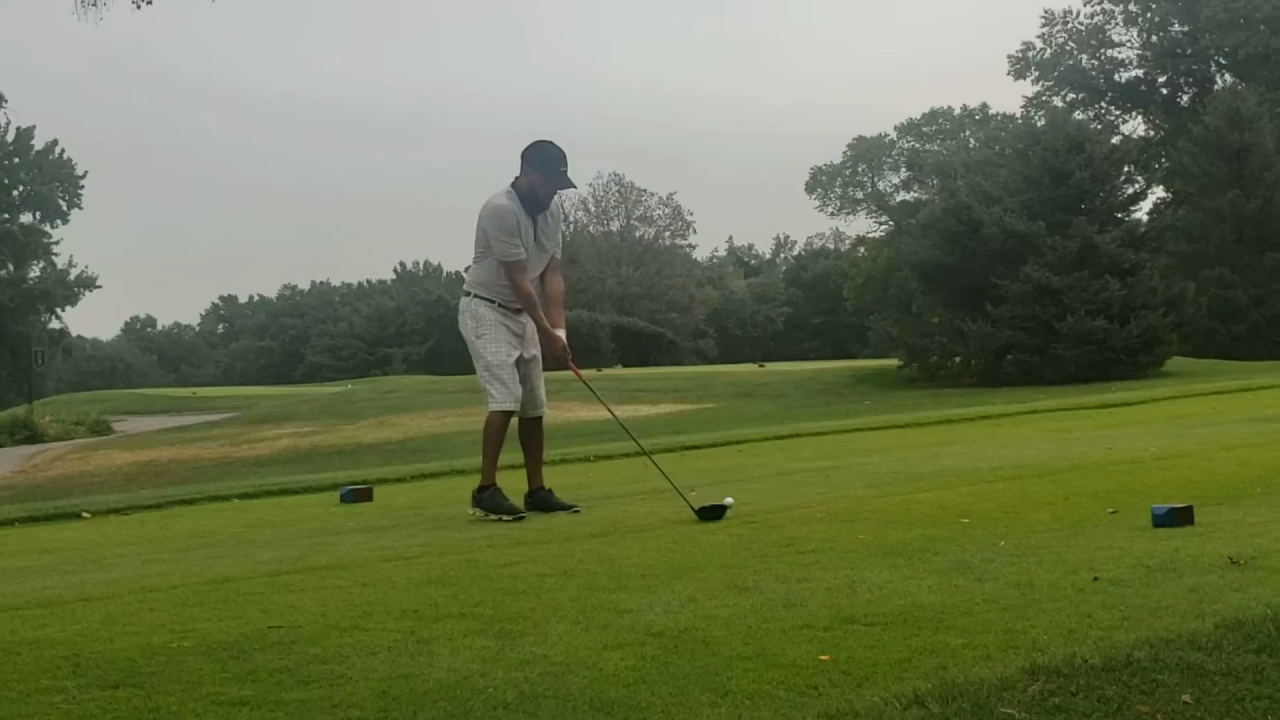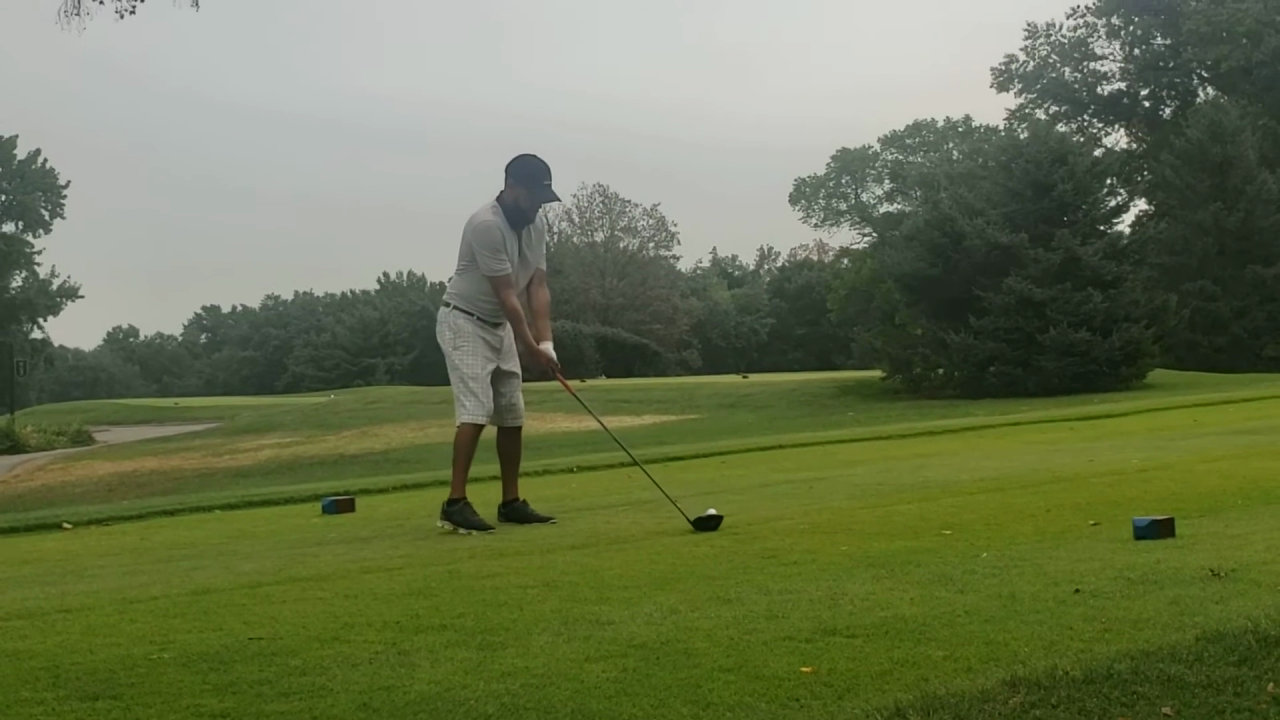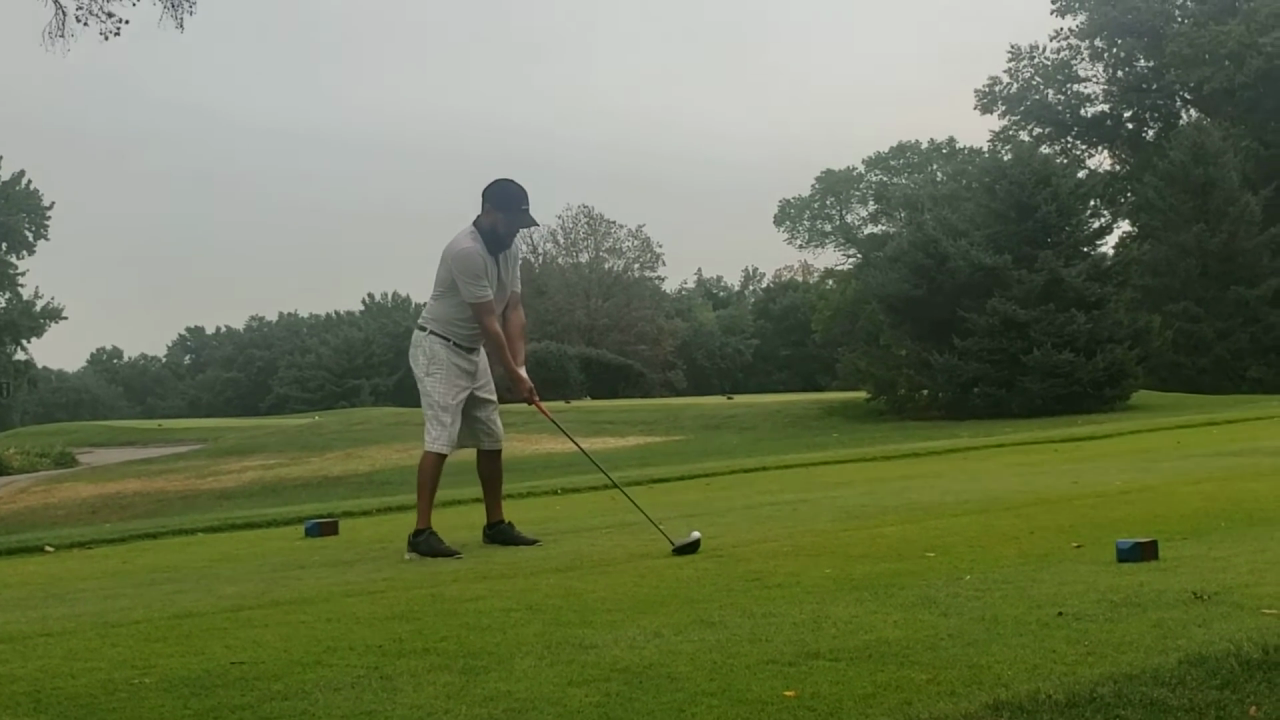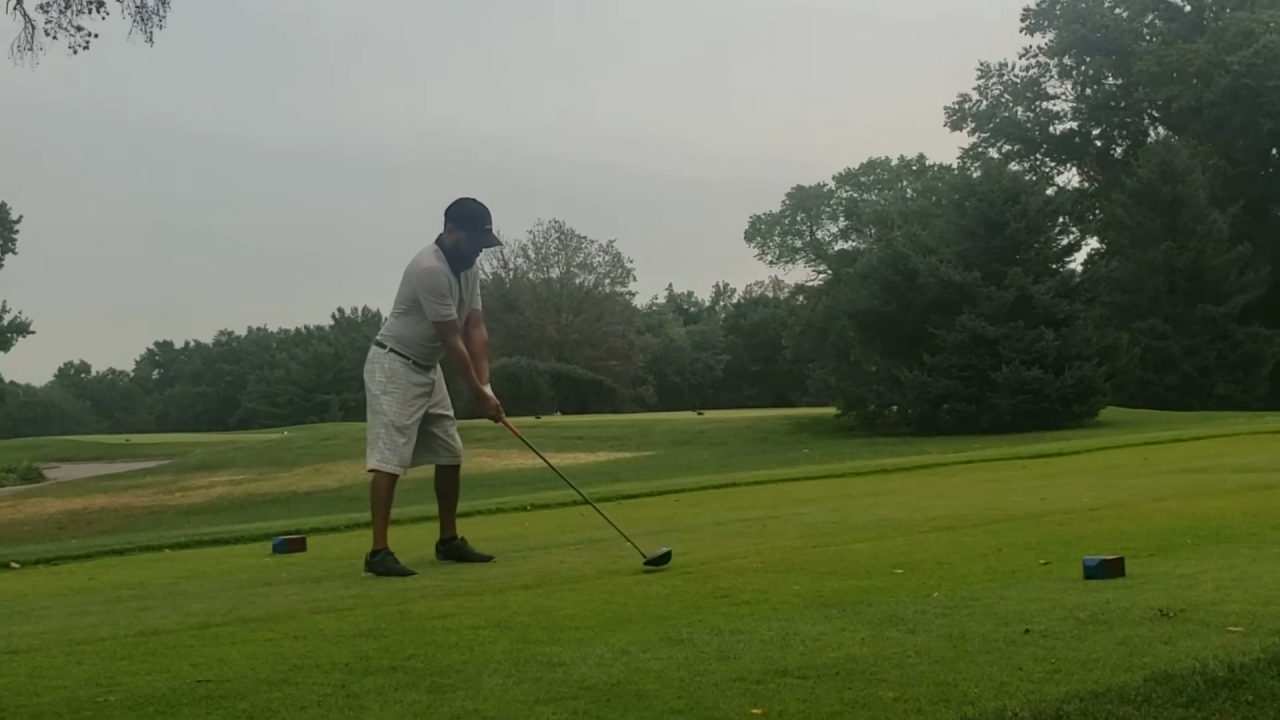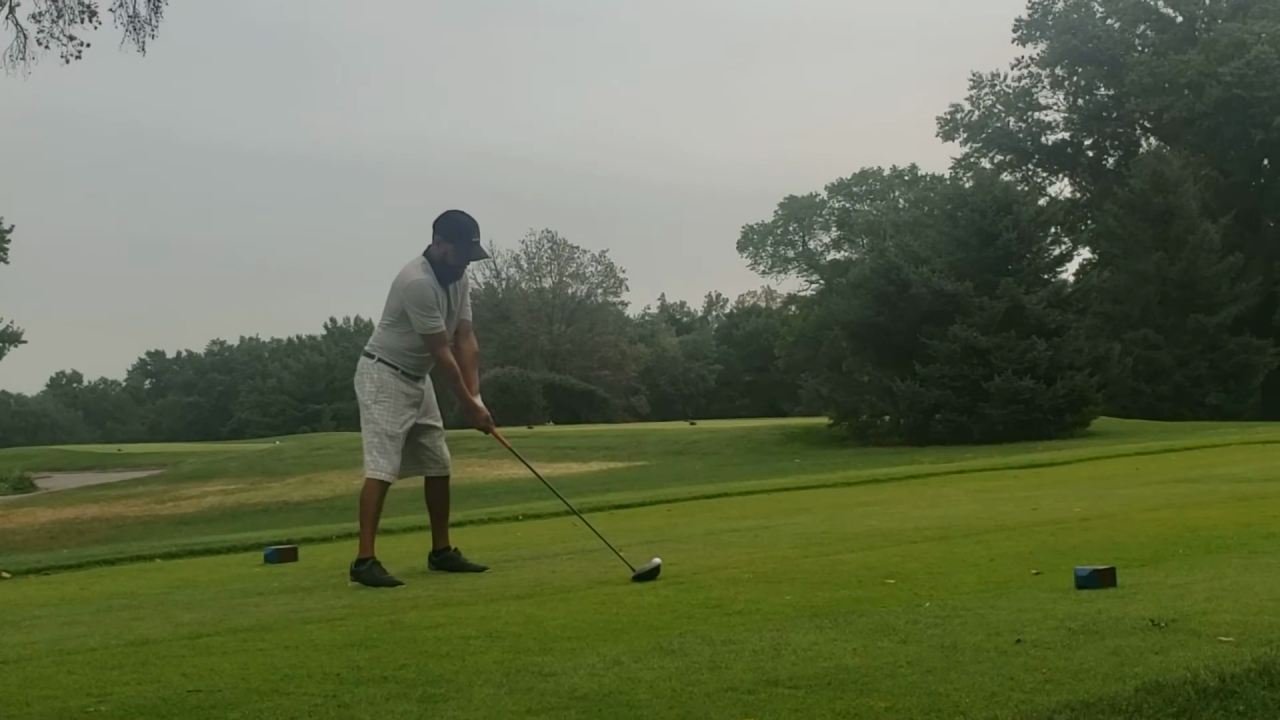
dt=1s
person 1, frame 1
left shoulder: (551, 213)
right shoulder: (501, 210)
left elbow: (552, 275)
right elbow: (518, 280)
left wrist: (558, 329)
right wrist: (546, 334)
left hip: (521, 315)
right hip: (485, 311)
left knee: (533, 406)
right knee: (506, 398)
left ankle: (536, 491)
right ankle: (486, 489)
person 1, frame 2
left shoulder: (536, 226)
right shoulder: (486, 225)
left elbow: (538, 287)
right elbow: (506, 295)
left wrist: (546, 342)
right wrist: (532, 348)
left hip: (499, 327)
right hip: (463, 323)
left knee: (511, 416)
right knee: (477, 411)
left ankle: (511, 502)
right ankle: (455, 502)
person 1, frame 3
left shoulder: (509, 250)
right shoulder: (466, 251)
left elbow: (513, 311)
right elbow: (488, 322)
left wrist: (521, 368)
right wrist: (514, 376)
left hip: (472, 352)
right hip: (438, 349)
left knee: (491, 439)
right knee: (441, 439)
left ankle: (496, 524)
right ankle: (421, 532)
person 1, frame 4
left shoulder: (469, 267)
right shoulder: (430, 269)
left elbow: (475, 329)
right elbow: (452, 339)
left wrist: (486, 385)
right wrist: (479, 394)
left hip: (427, 368)
right hip: (394, 366)
left knee: (449, 454)
right knee: (391, 458)
left ankle: (449, 540)
right ankle: (379, 552)
person 1, frame 5
left shoulder: (458, 278)
right shoulder: (418, 282)
left elbow: (465, 340)
right elbow: (441, 351)
left wrist: (476, 396)
right wrist: (469, 405)
left hip: (417, 379)
right hip: (384, 376)
left knee: (438, 465)
right knee: (382, 467)
left ankle: (442, 551)
right ankle: (365, 560)
